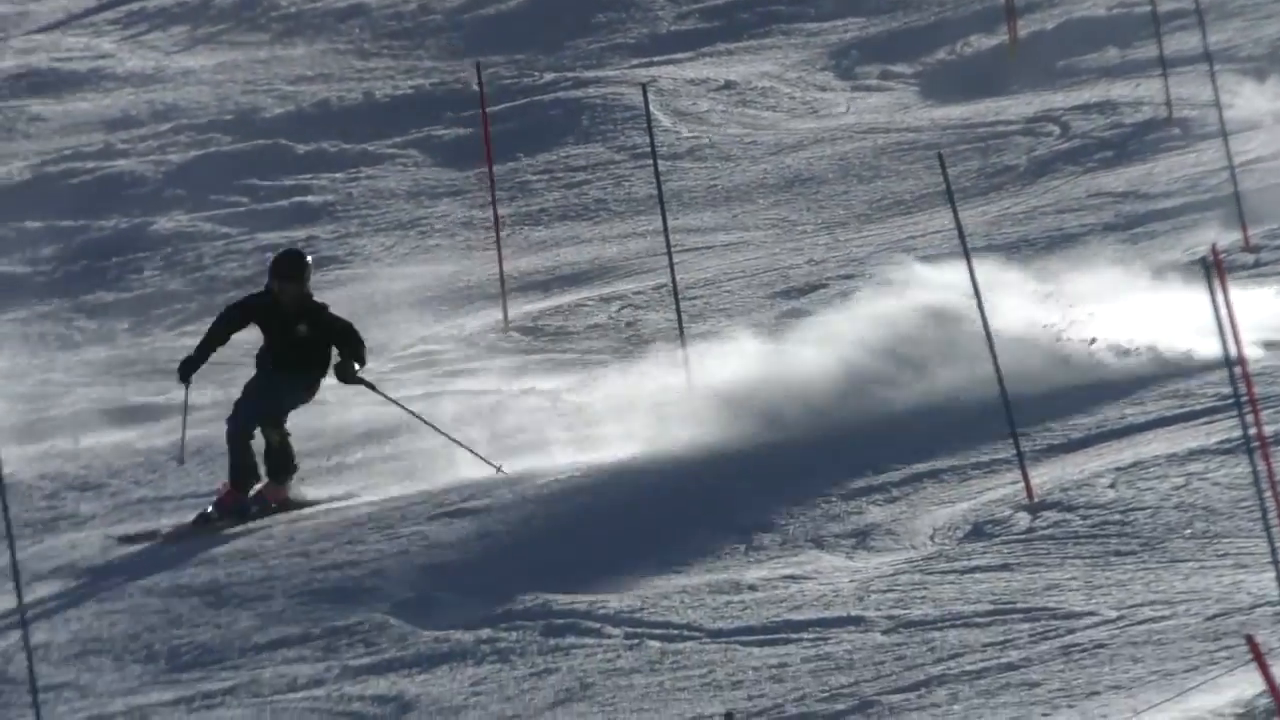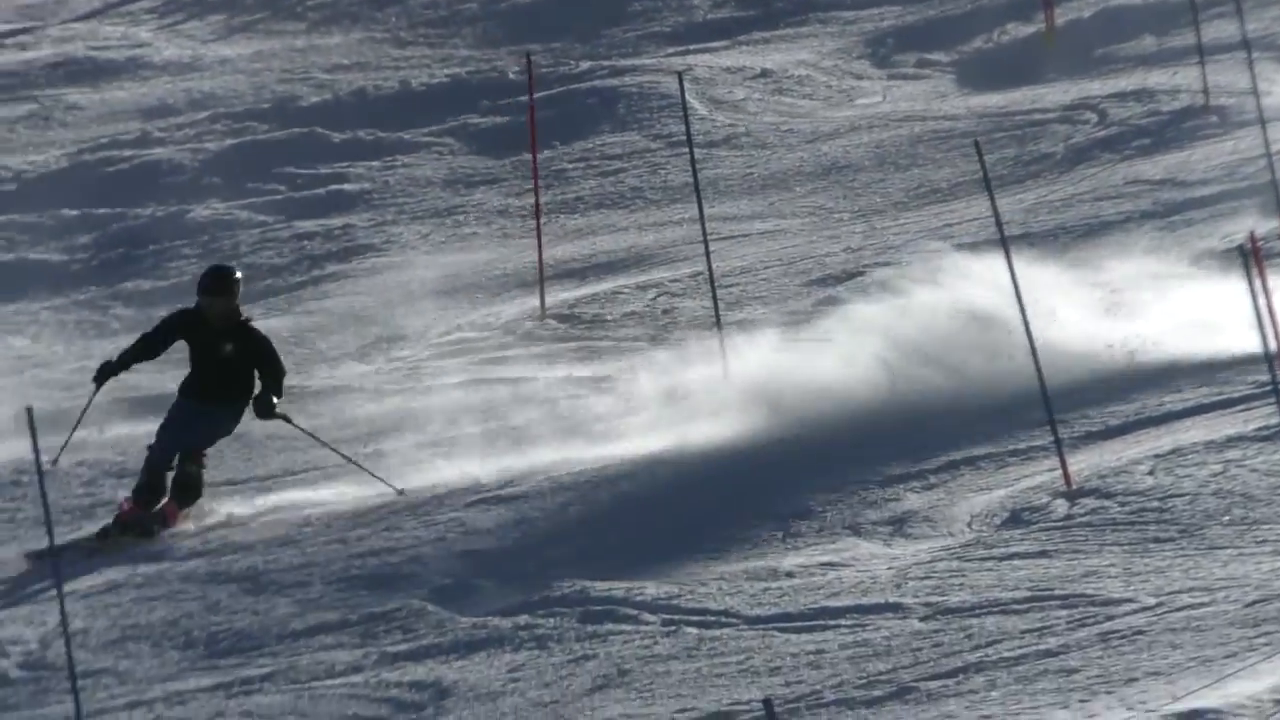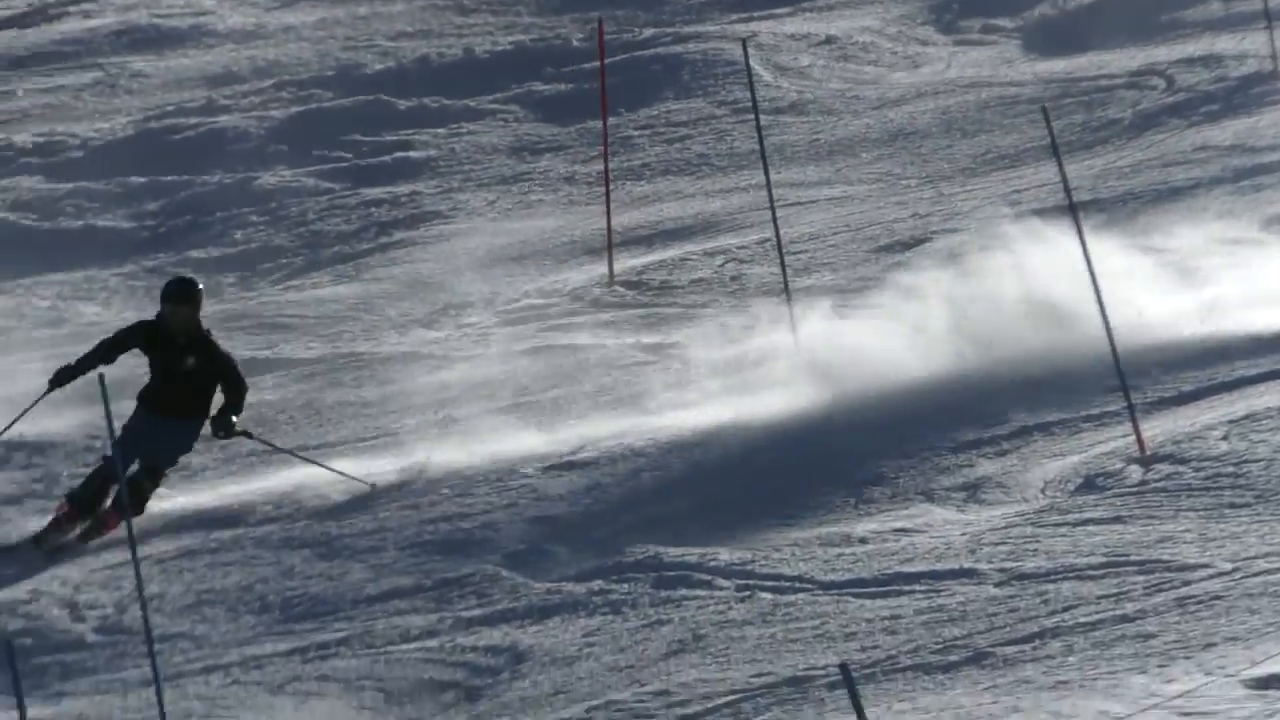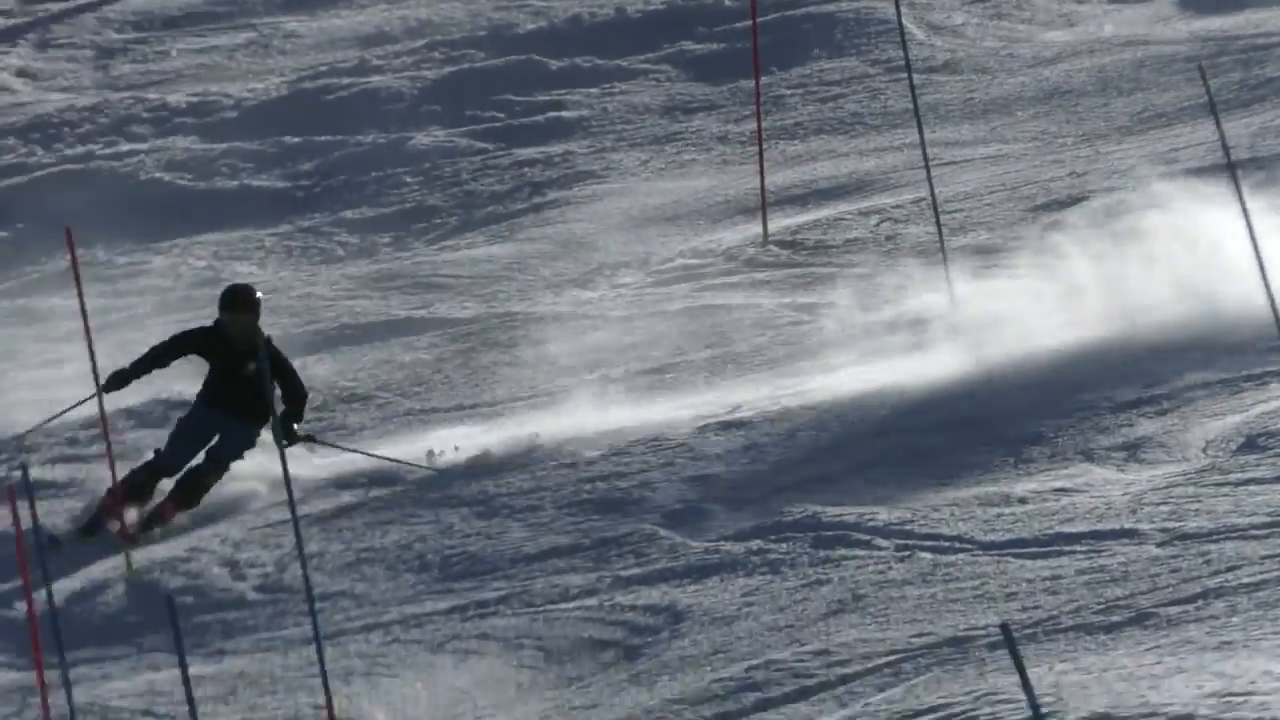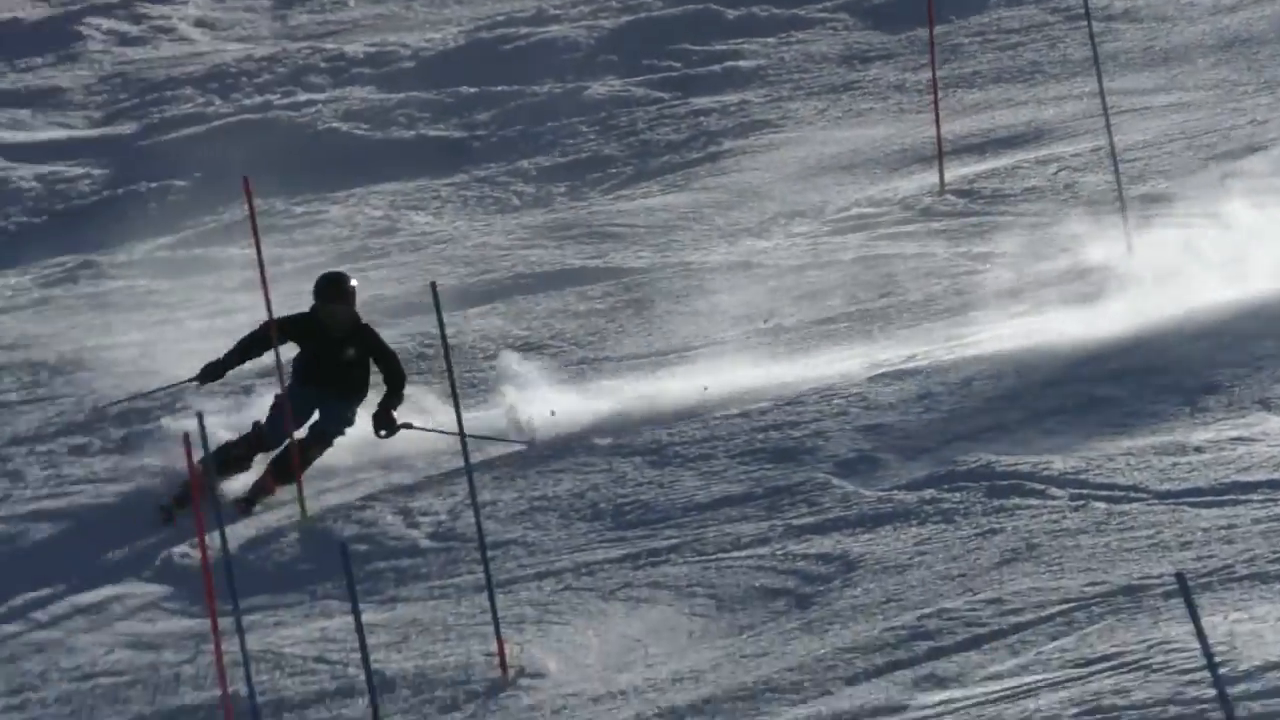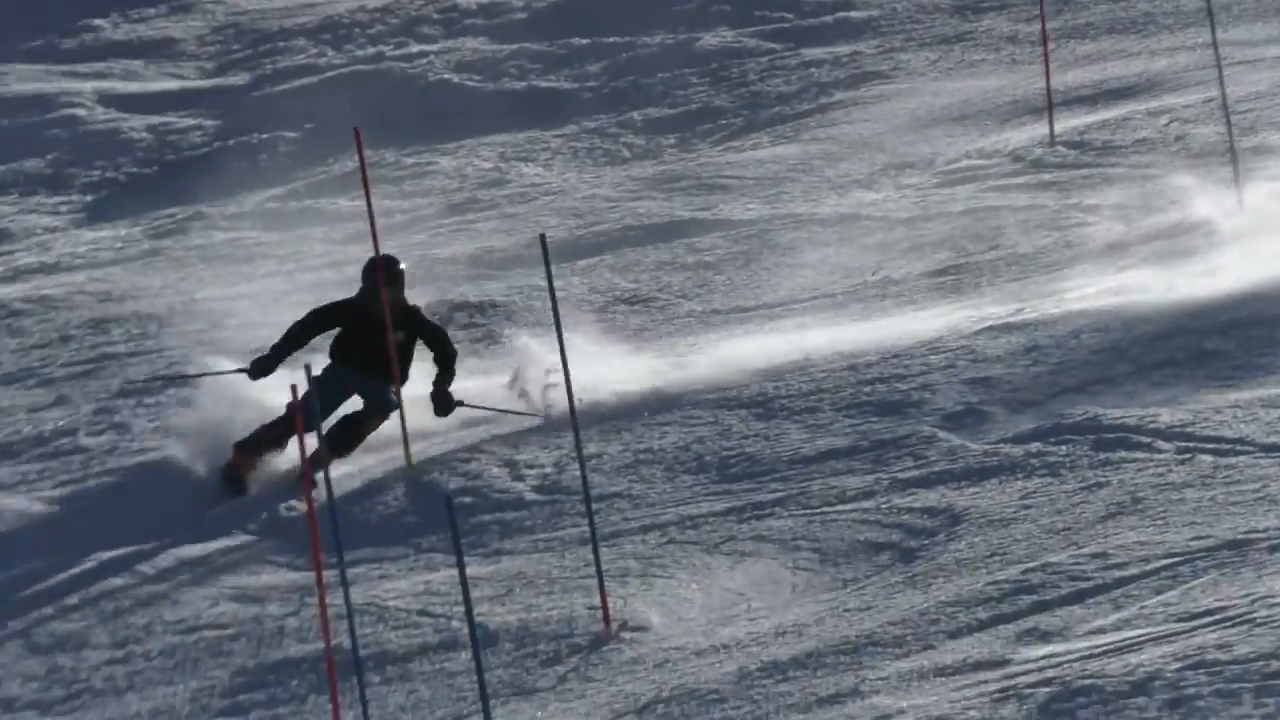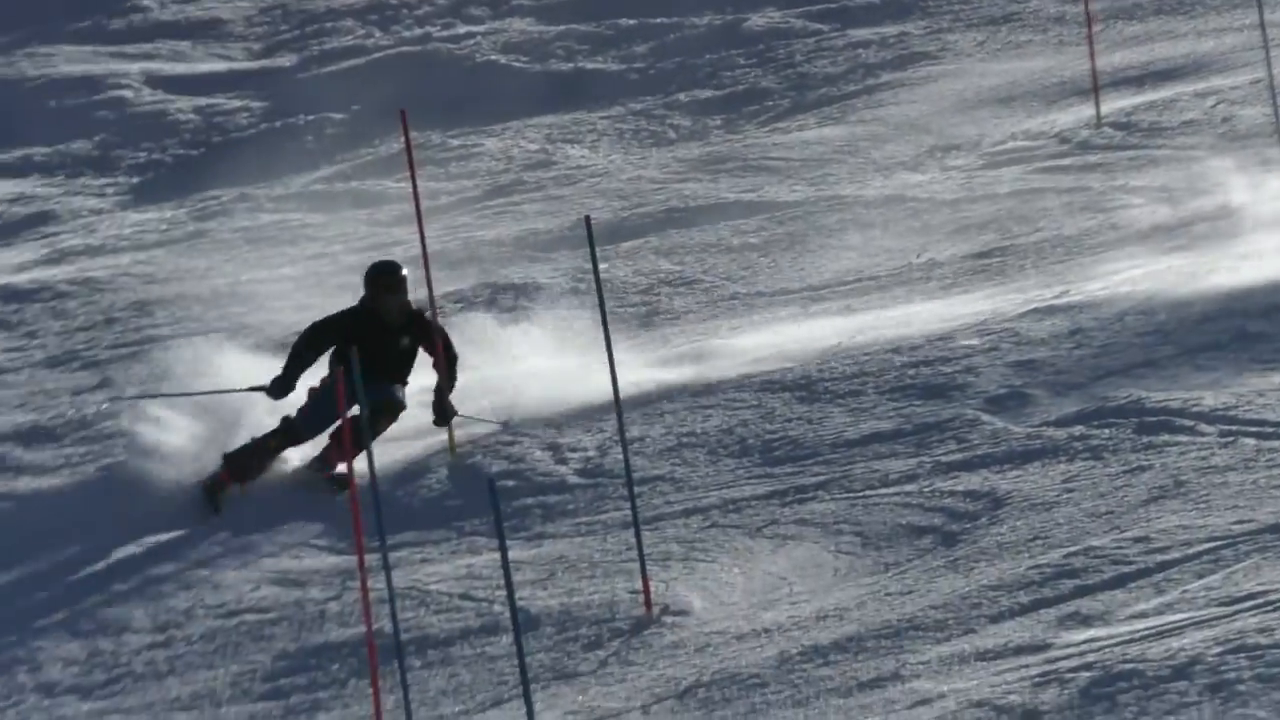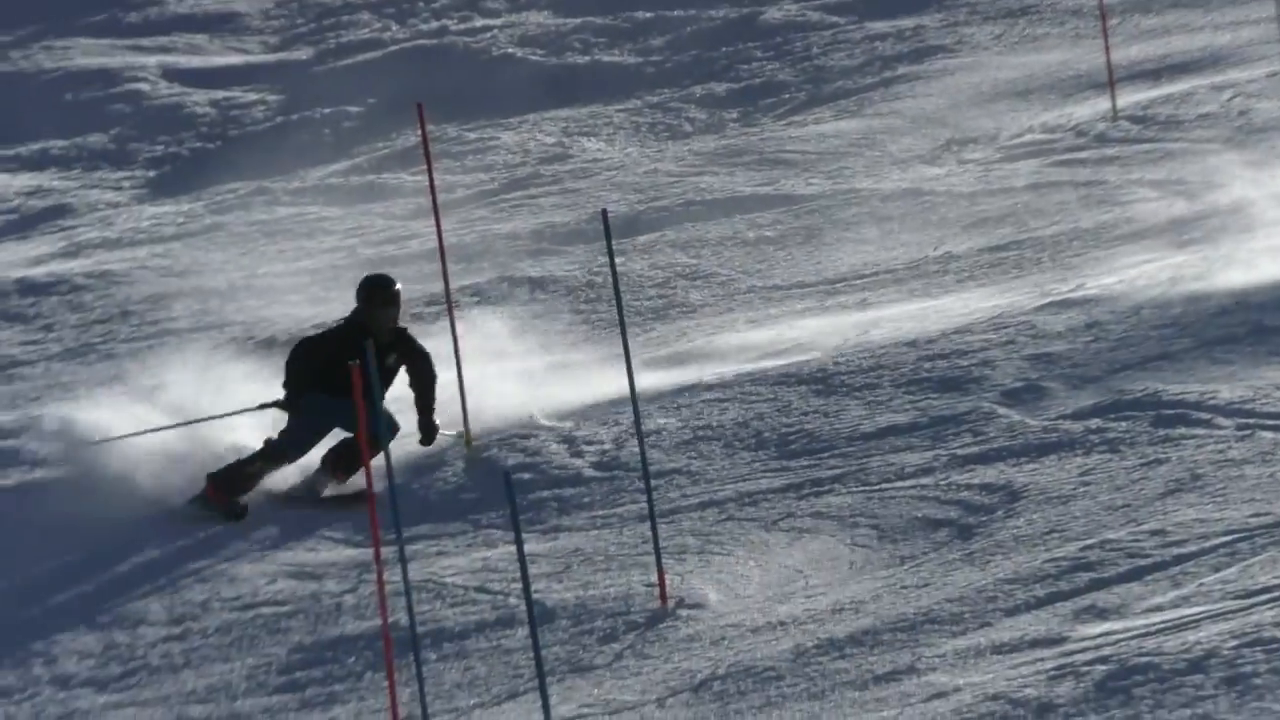
dt=0.1s
person 1, frame 1
left shoulder: (317, 315)
right shoulder: (261, 304)
left elbow: (351, 342)
right elbow: (225, 323)
left wrist: (350, 365)
right wrist: (197, 357)
left hip: (302, 379)
right hip: (271, 373)
left knee: (270, 417)
right knee: (237, 425)
left ankle: (277, 489)
right ankle: (236, 491)
person 1, frame 2
left shoulder: (245, 335)
right shoulder: (189, 321)
left elbow: (273, 368)
right elbow: (152, 340)
left wrist: (269, 396)
right wrist: (117, 365)
left hip: (226, 406)
right hip: (193, 398)
left knee: (190, 450)
right knee: (161, 453)
left ankle: (173, 508)
right ankle: (140, 508)
person 1, frame 3
left shoulder: (206, 348)
right shoulder: (152, 332)
left elbow: (234, 384)
right elbow: (113, 345)
left wrist: (228, 415)
right wrist: (75, 369)
left hip: (186, 421)
right hip: (150, 411)
left knee: (152, 467)
right knee: (115, 465)
left ankle: (107, 519)
right ankle: (70, 511)
person 1, frame 4
left shoulder: (266, 353)
right shoulder: (210, 338)
left elbow: (295, 390)
right elbow: (170, 349)
left wrist: (289, 422)
right wrist: (129, 373)
left hip: (246, 420)
right hip: (210, 407)
left knee: (217, 460)
right knee: (168, 460)
left ankle: (165, 511)
right ankle: (115, 501)
person 1, frame 5
left shoulder: (364, 337)
right shoulder: (306, 325)
left elbow: (395, 371)
right elbow: (263, 336)
left wrist: (387, 409)
right wrist: (223, 364)
left hip: (342, 399)
right hip: (306, 387)
left knee: (322, 436)
right knee: (268, 436)
left ankle: (265, 484)
right ankle: (210, 470)
person 1, frame 6
left shoulder: (411, 318)
right shoulder: (353, 309)
left elbow: (444, 349)
right elbow: (311, 324)
left wrist: (441, 388)
right wrist: (274, 356)
left hip: (383, 378)
right hip: (346, 368)
left knee: (381, 406)
right knee: (307, 416)
left ankle: (322, 456)
right ankle: (244, 456)
person 1, frame 7
left shoulder: (417, 323)
right shoulder: (355, 319)
left elbow: (445, 353)
right elbow: (313, 338)
left wrist: (442, 398)
right wrist: (288, 375)
left hip: (384, 385)
right hip: (345, 380)
left knee: (392, 406)
right knee: (301, 429)
left ankle: (327, 461)
right ankle: (231, 471)
person 1, frame 8
left shoulder: (401, 342)
right shoulder: (346, 335)
left elbow: (423, 373)
right elbow: (303, 354)
left wrist: (426, 419)
right wrist: (294, 392)
left hip: (363, 403)
right hip: (325, 398)
left knee: (386, 429)
right knee: (287, 449)
left ankle: (324, 477)
right ankle: (217, 489)
